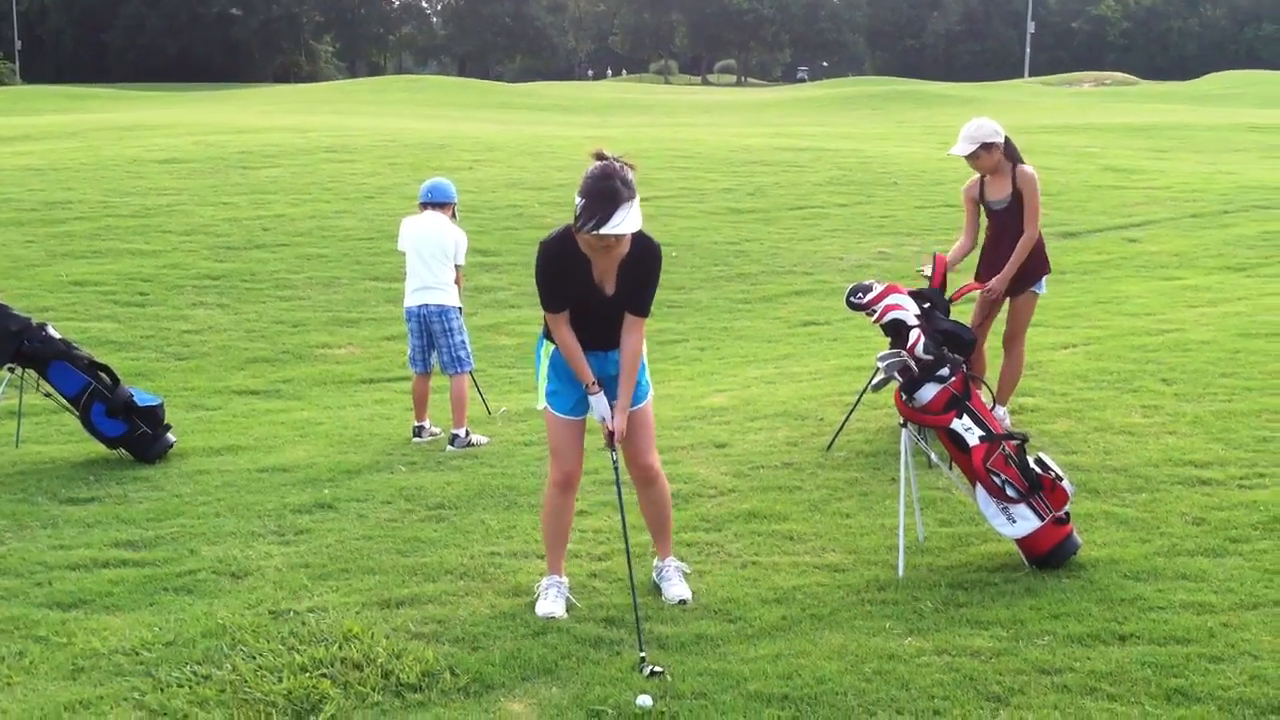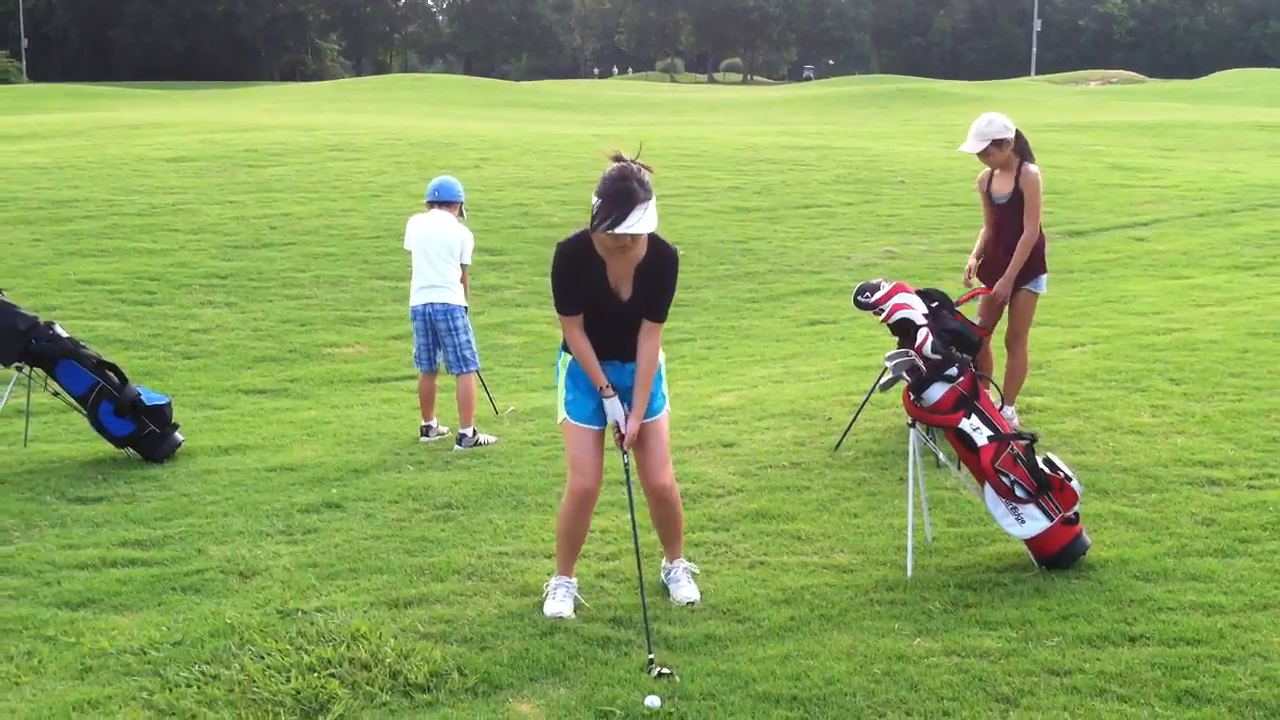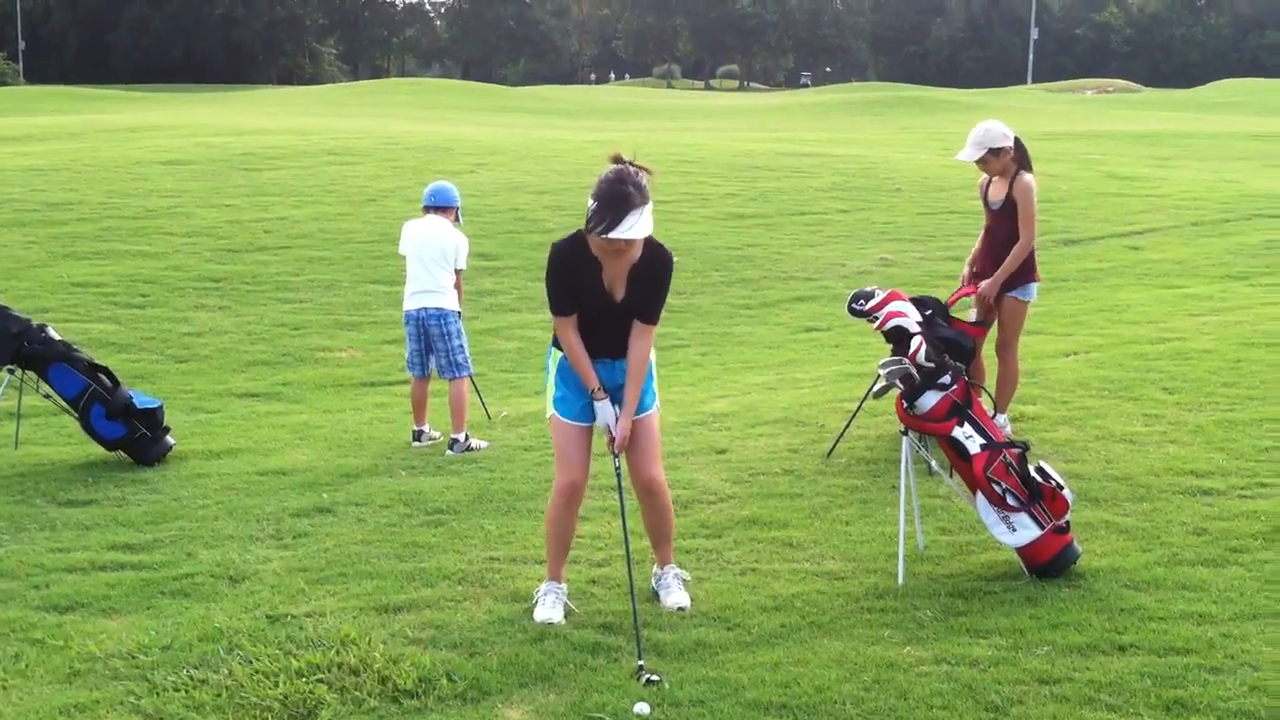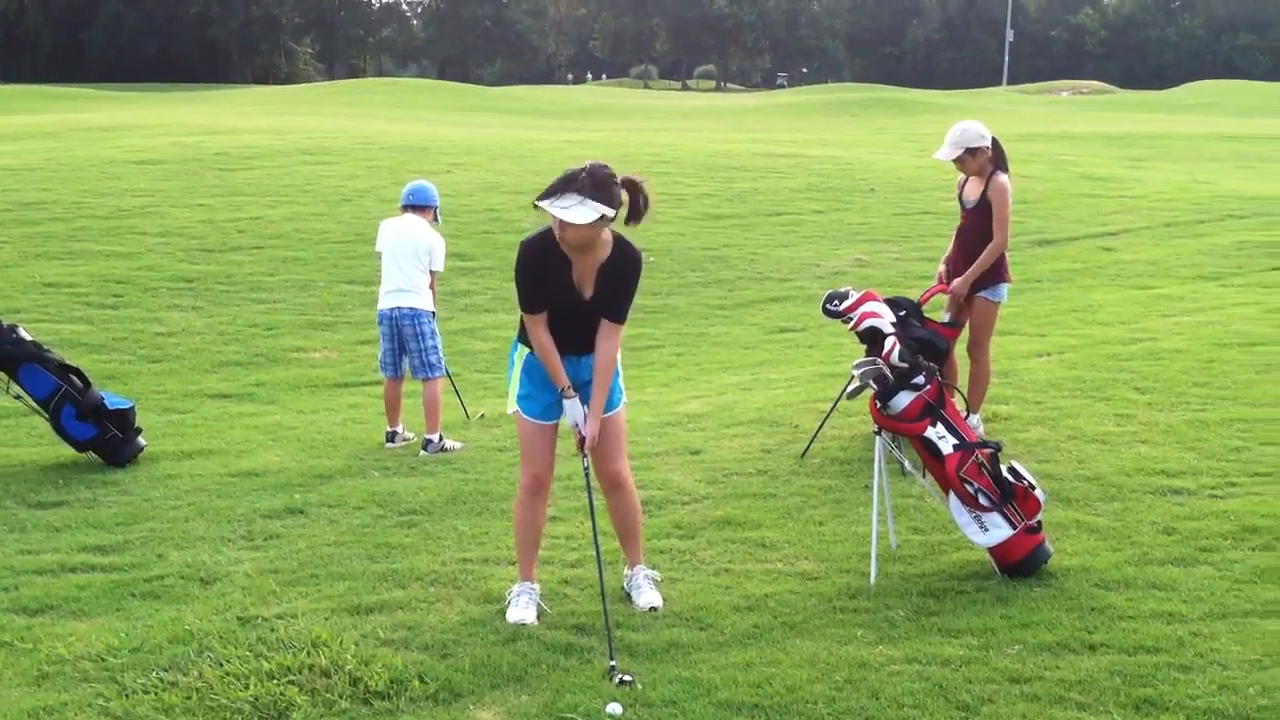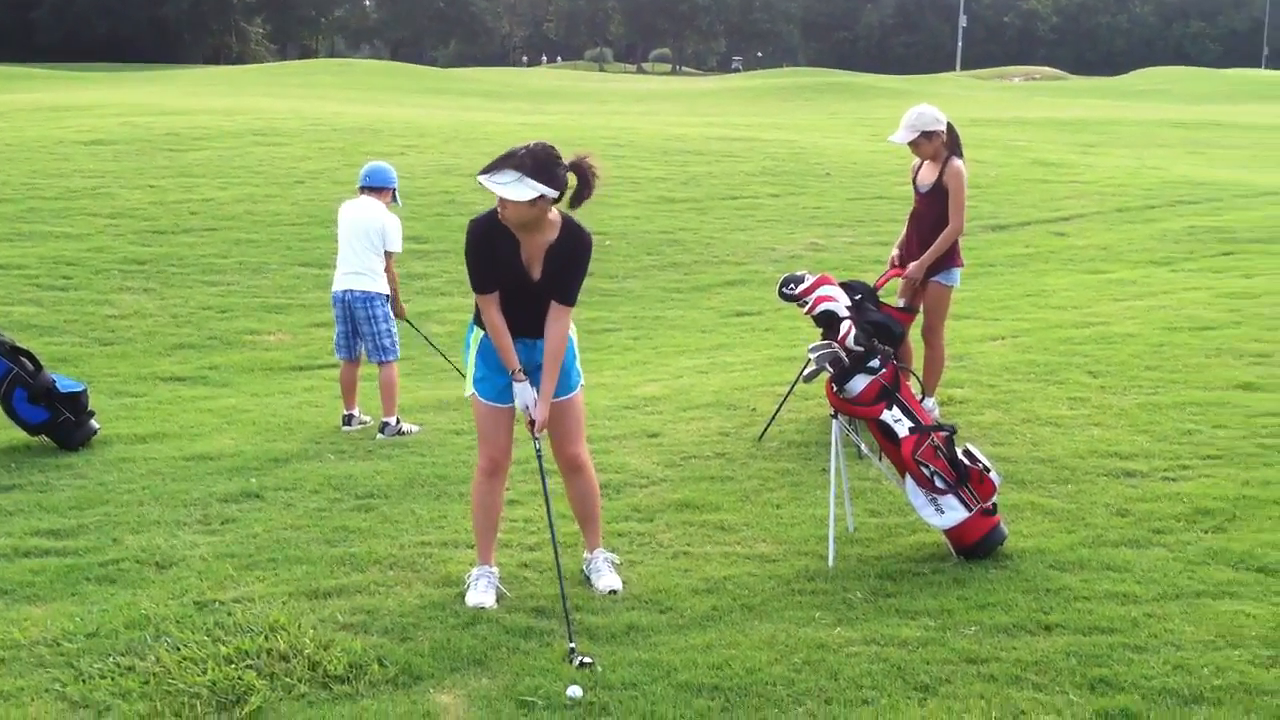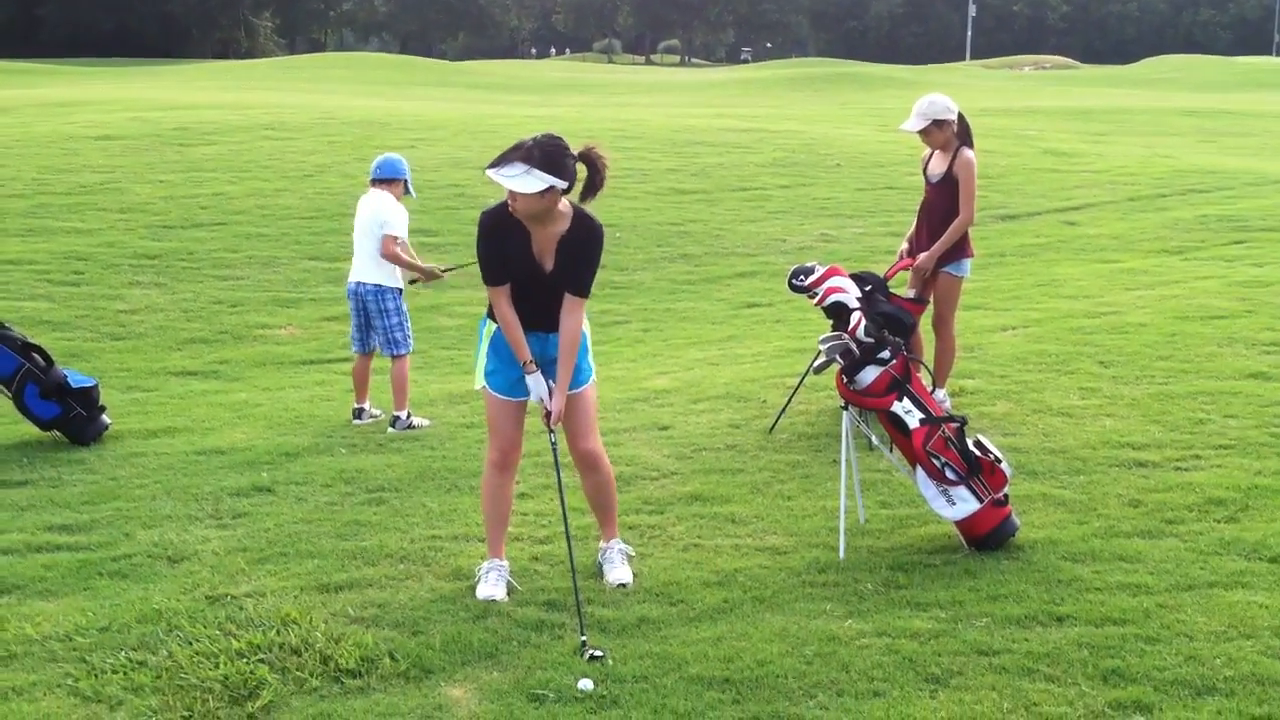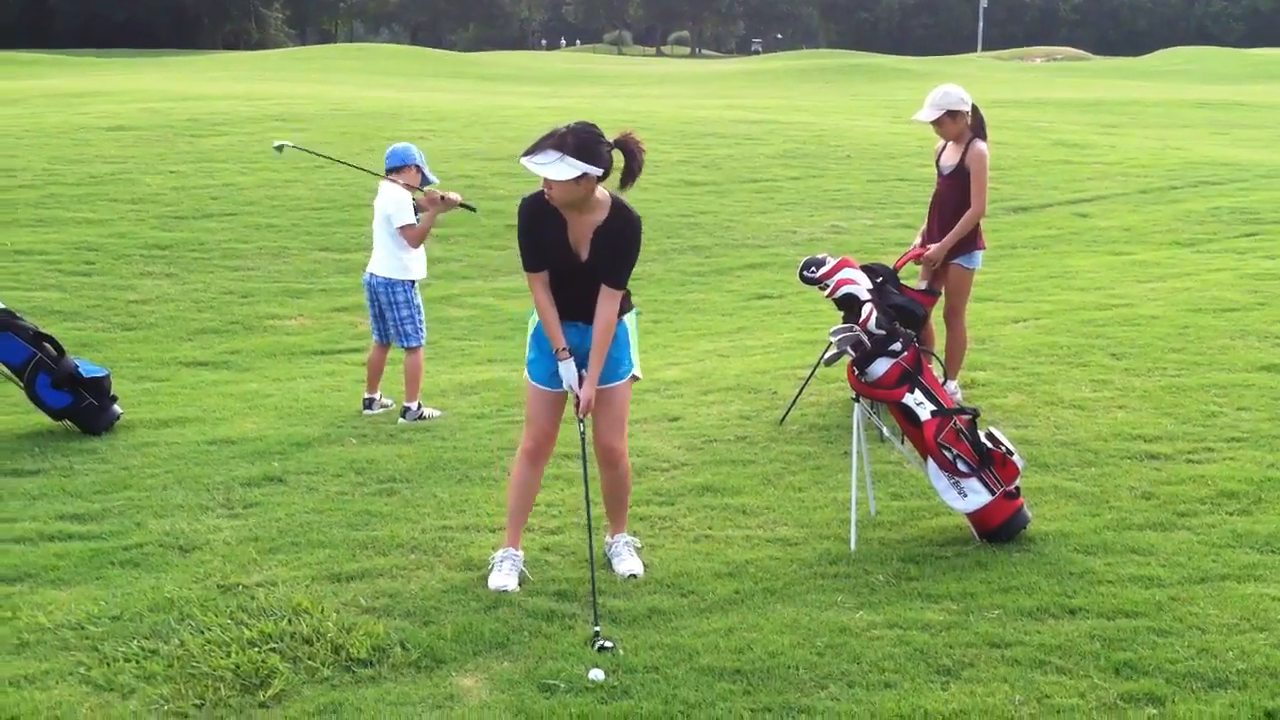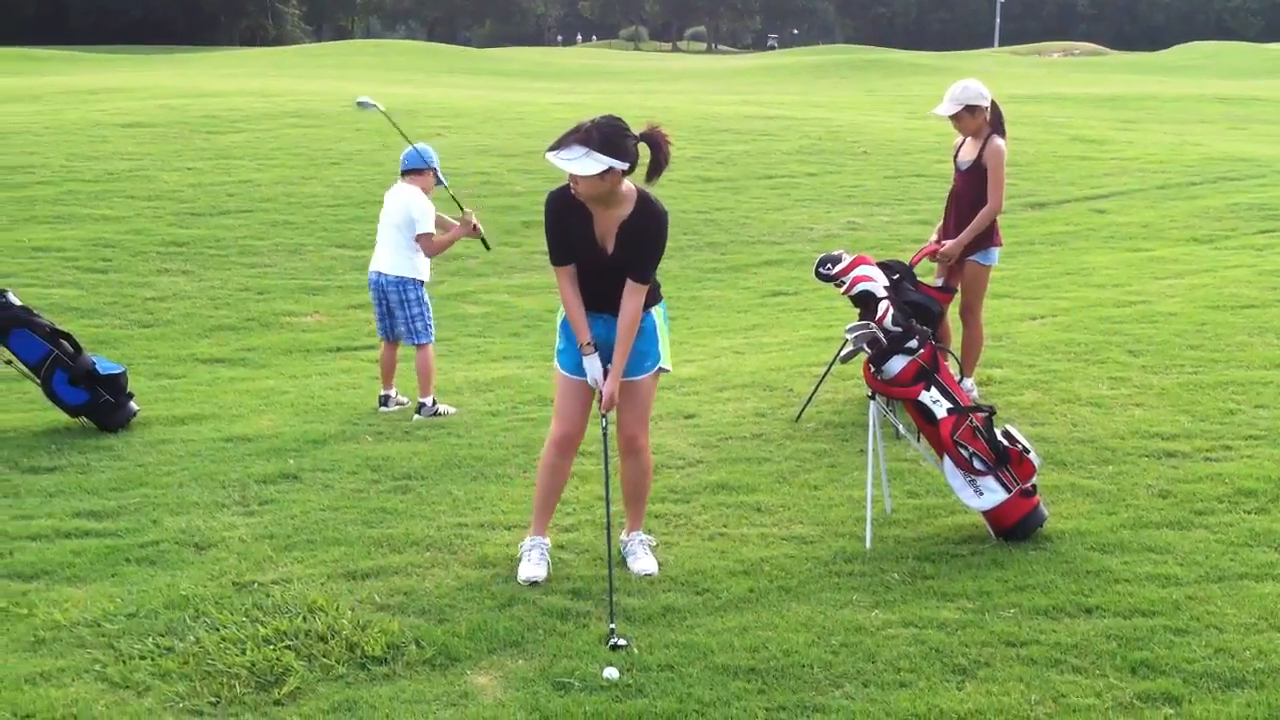
dt=0.3s
person 1, frame 1
left shoulder: (646, 252)
right shoulder: (555, 250)
left elbow: (633, 330)
right elbow: (559, 325)
left wrist: (622, 406)
right wrist: (592, 390)
left hip: (622, 358)
right hip: (567, 361)
left knee: (646, 466)
right knee: (565, 473)
left ankle: (666, 563)
right ankle: (554, 579)
person 1, frame 2
left shoulder: (663, 258)
right shoulder: (571, 254)
left elbow: (650, 336)
right elbow: (574, 331)
left wrist: (637, 410)
right wrist: (606, 395)
left hip: (640, 369)
right hip: (585, 370)
left knee: (660, 484)
right knee: (584, 486)
left ankle: (676, 565)
right ankle: (562, 580)
person 1, frame 3
left shoulder: (657, 260)
right shoulder: (566, 254)
left elbow: (641, 337)
right elbow: (567, 330)
left wrist: (628, 412)
right wrist: (598, 396)
left hip: (630, 368)
right hip: (575, 369)
left knee: (650, 479)
right knee: (570, 482)
left ankle: (666, 572)
right ankle: (553, 585)
person 1, frame 4
left shoulder: (626, 259)
right shoulder: (535, 250)
left elbow: (608, 335)
right elbow: (537, 327)
left wrist: (595, 412)
right wrist: (567, 395)
left hip: (595, 364)
right hip: (540, 364)
left knee: (615, 473)
right knee: (535, 477)
left ankle: (637, 571)
right ankle: (525, 585)
person 1, frame 5
left shoulder: (576, 240)
right shoulder: (484, 231)
left elbow: (558, 317)
right elbow: (489, 309)
left wrist: (545, 396)
right wrist: (517, 377)
left hip: (551, 346)
right hip: (495, 347)
left knee: (574, 456)
right knee: (492, 461)
left ankle: (597, 555)
right ankle: (484, 570)
person 1, frame 6
left shoulder: (587, 231)
right shoulder: (494, 223)
left elbow: (572, 310)
right elbow: (501, 301)
left wrist: (561, 388)
right wrist: (529, 370)
left hip: (564, 340)
right hip: (508, 341)
left knee: (589, 451)
right knee: (502, 454)
left ankle: (612, 545)
right ankle: (494, 563)
person 1, frame 7
left shoulder: (624, 222)
right shoulder: (534, 211)
left elbow: (609, 301)
right elbow: (540, 287)
left wrist: (592, 378)
right wrist: (563, 356)
left hip: (609, 333)
right hip: (552, 330)
left knee: (611, 446)
right knee: (534, 445)
left ankle: (618, 538)
right ankle: (509, 552)
person 1, frame 8
left shoulder: (650, 216)
right shoulder: (560, 204)
left elbow: (633, 296)
right elbow: (566, 280)
left wrist: (616, 374)
right wrist: (588, 350)
left hip: (637, 326)
right hip: (581, 322)
left knee: (633, 439)
right knee: (563, 436)
left ankle: (634, 536)
right ankle: (536, 539)
person 2, frame 1
left shoulder: (1025, 176)
right shoulder: (973, 188)
left elbow: (1031, 232)
right elbow: (969, 237)
left wrist: (1006, 275)
right wrist: (944, 263)
left hip: (1026, 268)
right hip: (991, 265)
left knee: (1013, 340)
right knee: (974, 336)
left ankle: (1000, 409)
person 2, frame 2
left shoulder: (1028, 175)
right shoulder: (985, 179)
left elbow: (1031, 231)
left wrist: (1009, 277)
right wrist: (974, 257)
left hip: (1026, 268)
right hip: (995, 264)
left knee: (1015, 340)
left ankle: (1008, 409)
person 2, frame 3
left shoulder: (1023, 184)
right shoulder: (985, 183)
left elbow: (1026, 240)
left wrist: (997, 280)
right wrist: (970, 265)
left hip: (1016, 277)
right hip: (988, 273)
left knee: (1005, 348)
left ankle: (1000, 417)
person 2, frame 4
left shoulder: (998, 184)
right shoulder: (963, 182)
left elbow: (1000, 241)
left wrist: (968, 278)
right wrist: (946, 263)
left hip: (987, 277)
right hip: (960, 273)
left knee: (977, 348)
left ankle: (973, 418)
person 2, frame 5
left shoulder: (953, 169)
right shoulder: (917, 167)
left elbow: (956, 226)
left wrist: (924, 262)
right wrist: (899, 248)
left hip: (940, 262)
right hip: (914, 258)
left knee: (931, 332)
left ankle: (928, 401)
person 2, frame 6
left shoulder: (964, 159)
right shoulder: (928, 156)
left elbow: (966, 216)
left wrist: (935, 253)
right wrist: (908, 240)
left hip: (950, 253)
right hip: (924, 249)
left knee: (941, 323)
left ankle: (939, 392)
person 2, frame 7
left shoulder: (976, 151)
right shoulder: (942, 148)
left elbow: (978, 209)
left wrist: (945, 245)
right wrist: (923, 235)
left hip: (962, 245)
right hip: (936, 241)
left knee: (953, 315)
left ankle: (950, 385)
person 2, frame 8
left shoulder: (994, 147)
right shoulder: (960, 144)
left elbow: (994, 205)
left wrist: (961, 241)
right wrist: (939, 231)
left hip: (979, 242)
right hip: (953, 238)
left knee: (969, 312)
left ankle: (967, 382)
person 3, frame 1
left shoulder: (408, 225)
right shoulder: (455, 233)
right elbow: (457, 276)
left hip: (414, 304)
right hip: (443, 304)
left knee: (421, 370)
right knee: (459, 370)
left ankle: (421, 426)
right ankle: (459, 434)
person 3, frame 2
left shoulder: (415, 223)
right shoulder: (461, 232)
right elbow: (463, 275)
right wrist: (463, 303)
left hip: (419, 303)
right hip: (449, 303)
left knee: (427, 369)
right knee: (465, 370)
left ankle: (428, 426)
right ankle: (467, 434)
person 3, frame 3
left shoulder: (409, 229)
right shoulder: (457, 237)
right elbow: (457, 281)
right wrist: (456, 308)
left hip: (413, 308)
right hip: (442, 309)
left knee: (420, 374)
right knee: (458, 375)
left ankle: (421, 431)
right ankle: (459, 439)
person 3, frame 4
left shoulder: (387, 227)
right shoulder: (433, 237)
right elbow: (431, 283)
right wrist: (430, 311)
left hip: (387, 308)
right hip: (416, 309)
left knee: (393, 375)
right knee: (431, 376)
left ankle: (394, 431)
right ankle: (433, 439)
person 3, frame 5
left shoulder: (345, 209)
right shoulder: (388, 219)
right elbow: (387, 267)
right wrist: (397, 301)
left hip: (341, 290)
right hip: (370, 293)
left knee: (349, 358)
right knee: (387, 359)
left ankle: (351, 415)
right ankle: (390, 423)
person 3, frame 6
left shoulder: (364, 202)
right shoulder: (394, 209)
right elbow: (388, 251)
left wrist: (417, 263)
right wrist: (422, 270)
left hip: (357, 284)
right hip: (383, 287)
left knee: (363, 351)
right knee: (400, 353)
left ankle: (361, 408)
right ankle: (401, 417)
person 3, frame 7
left shoulder: (388, 192)
right shoulder: (399, 197)
left elbow: (425, 204)
right elbow: (414, 239)
left wrist: (445, 200)
right wrist: (435, 210)
left hip: (376, 277)
right hip: (396, 281)
left knee: (381, 342)
right knee: (413, 344)
left ankle: (371, 398)
right ankle: (411, 408)
person 3, frame 8
left shoulder: (395, 193)
right shoulder: (420, 203)
right elbow: (430, 248)
left wrist: (460, 225)
right wrist: (460, 231)
left hip: (378, 275)
right hip: (405, 280)
left knee: (390, 340)
right knee: (423, 342)
left ankle: (387, 396)
right ankle: (426, 405)
